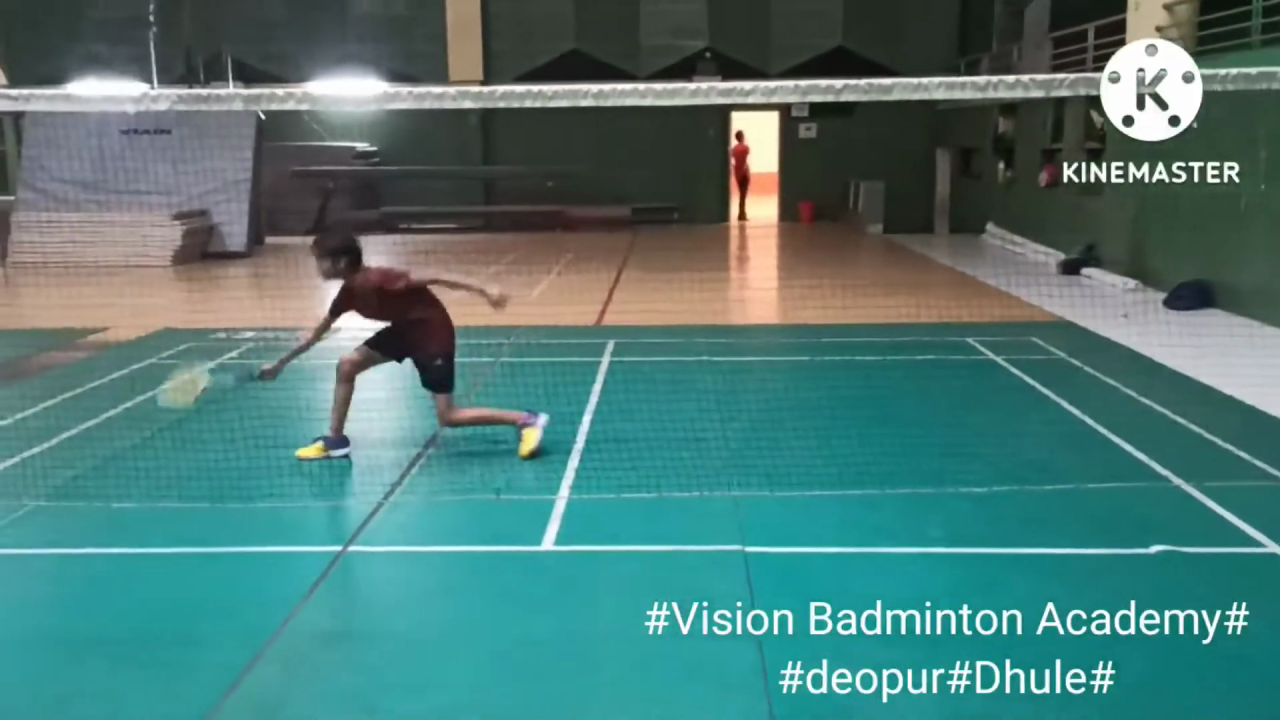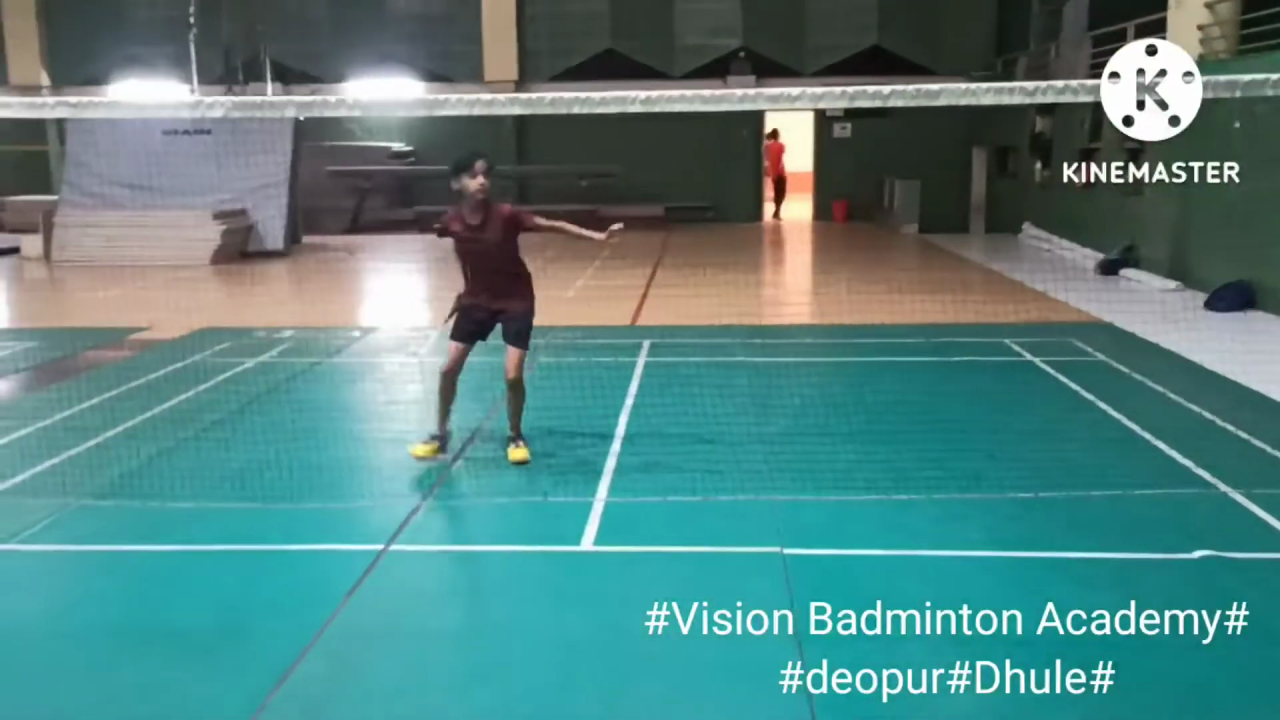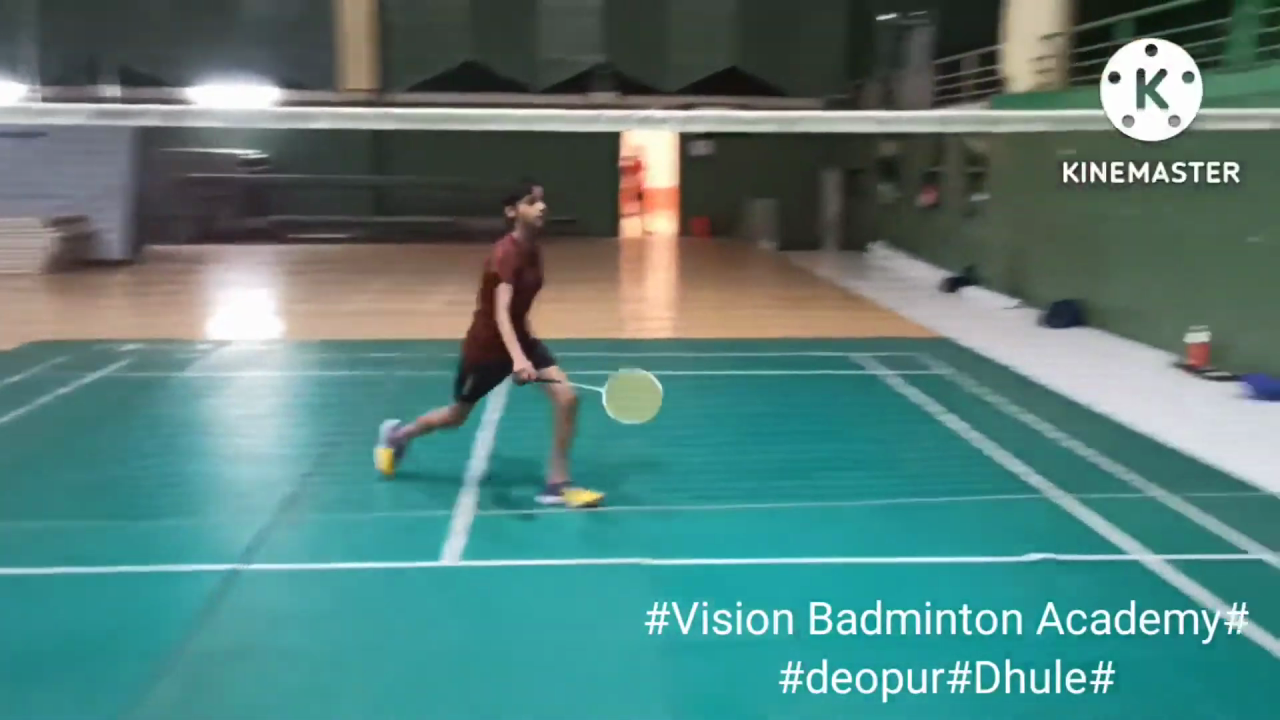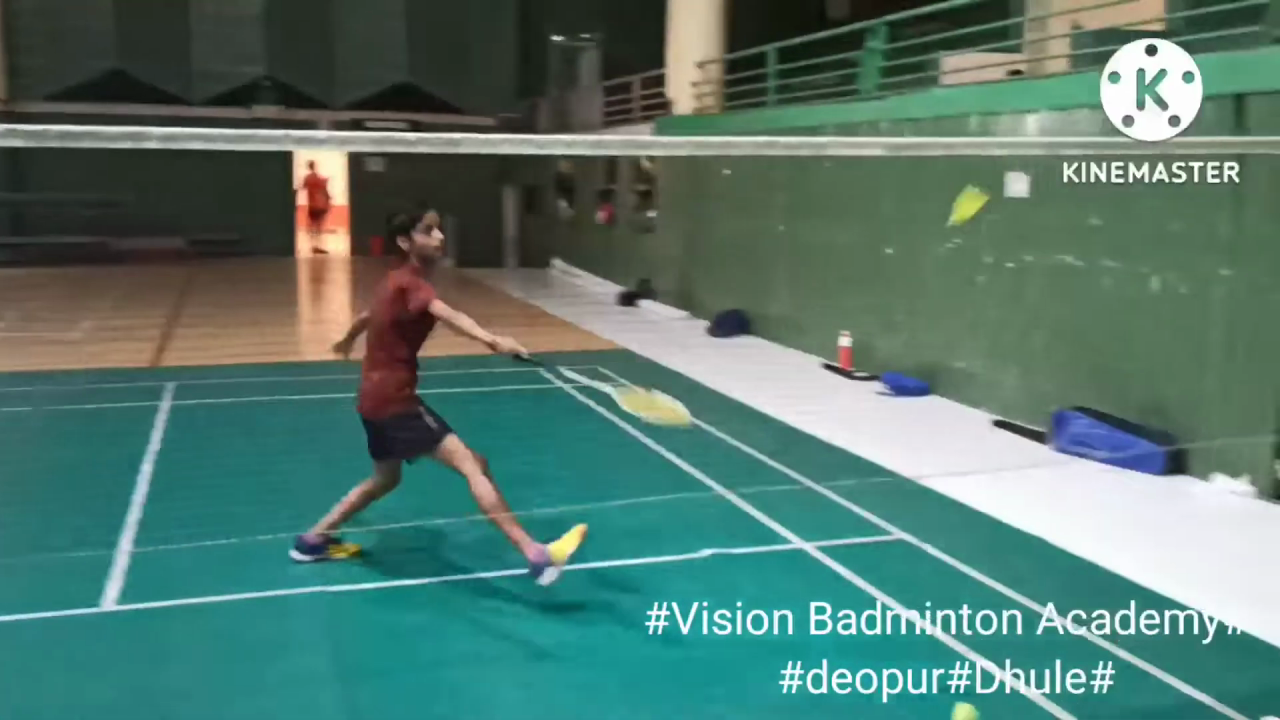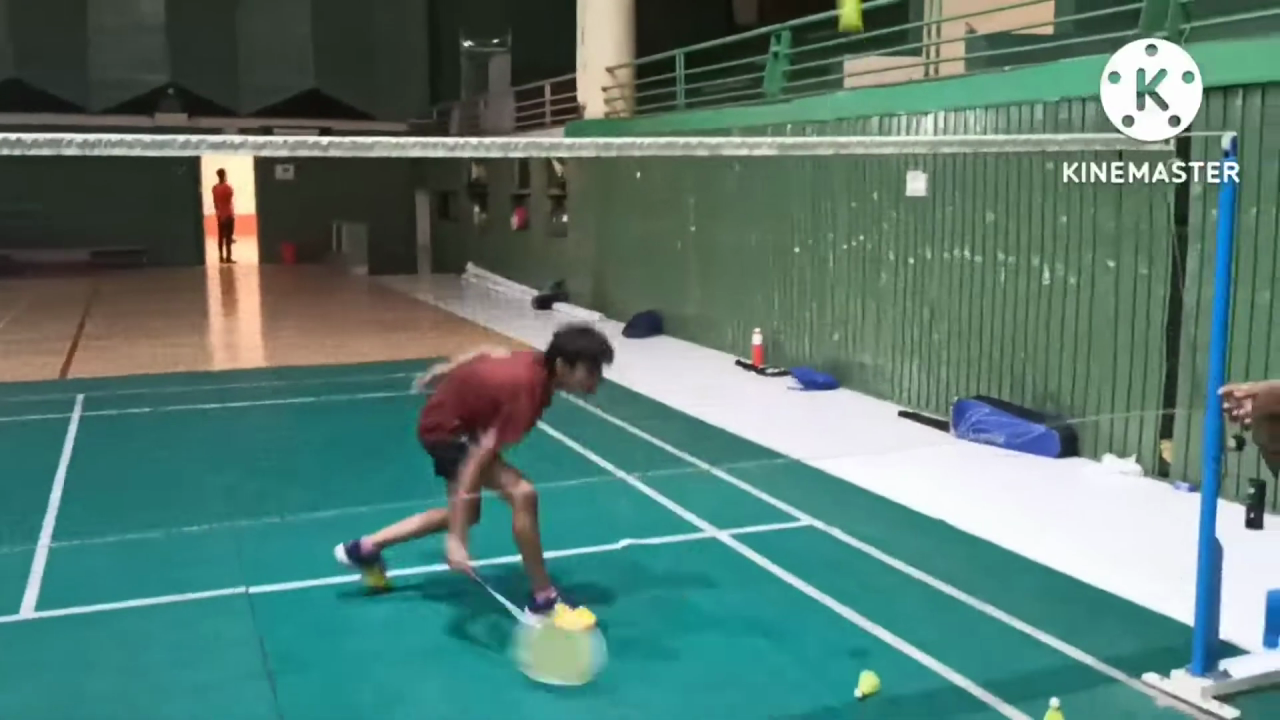
dt=0.5s
person 1, frame 1
left shoulder: (378, 281)
right shoulder: (347, 295)
left elbow: (433, 278)
right elbow: (318, 332)
left wrist: (483, 290)
right wrist: (280, 363)
left hip: (434, 336)
right hip: (405, 331)
left knee: (448, 417)
right knee: (346, 367)
left ankle: (528, 421)
right ankle: (335, 439)
person 1, frame 2
left shoulder: (505, 216)
right shoulder: (451, 223)
left elbow: (553, 225)
left wrist: (598, 236)
right wrist: (466, 290)
left hip: (516, 301)
right hip: (477, 299)
left knee: (513, 375)
right knee: (449, 369)
left ankle: (516, 437)
right ankle: (440, 435)
person 1, frame 3
left shoulder: (532, 249)
right shoulder: (506, 253)
right elbow: (502, 311)
right wrist: (517, 357)
left hip: (519, 339)
right hip: (486, 346)
left knee: (568, 397)
right knee: (456, 417)
left ankle: (558, 484)
right ankle: (396, 436)
person 1, frame 4
left shoulder: (400, 281)
right shoulder: (411, 283)
left elbow: (368, 316)
right elbow: (449, 315)
left wrist: (348, 339)
right wrist: (494, 340)
left hip: (379, 397)
right hip: (393, 400)
left knee: (386, 480)
right knee: (475, 466)
left ankle: (313, 540)
right ankle: (539, 557)
person 1, frame 5
left shoulder: (536, 365)
right shoulder: (527, 397)
left elbow: (484, 354)
right elbow: (475, 465)
left wrist: (438, 374)
right wrist: (455, 539)
left hip: (450, 418)
right hip: (444, 430)
left knee: (464, 514)
right knee: (522, 494)
left ankle: (365, 549)
right ankle: (544, 600)
